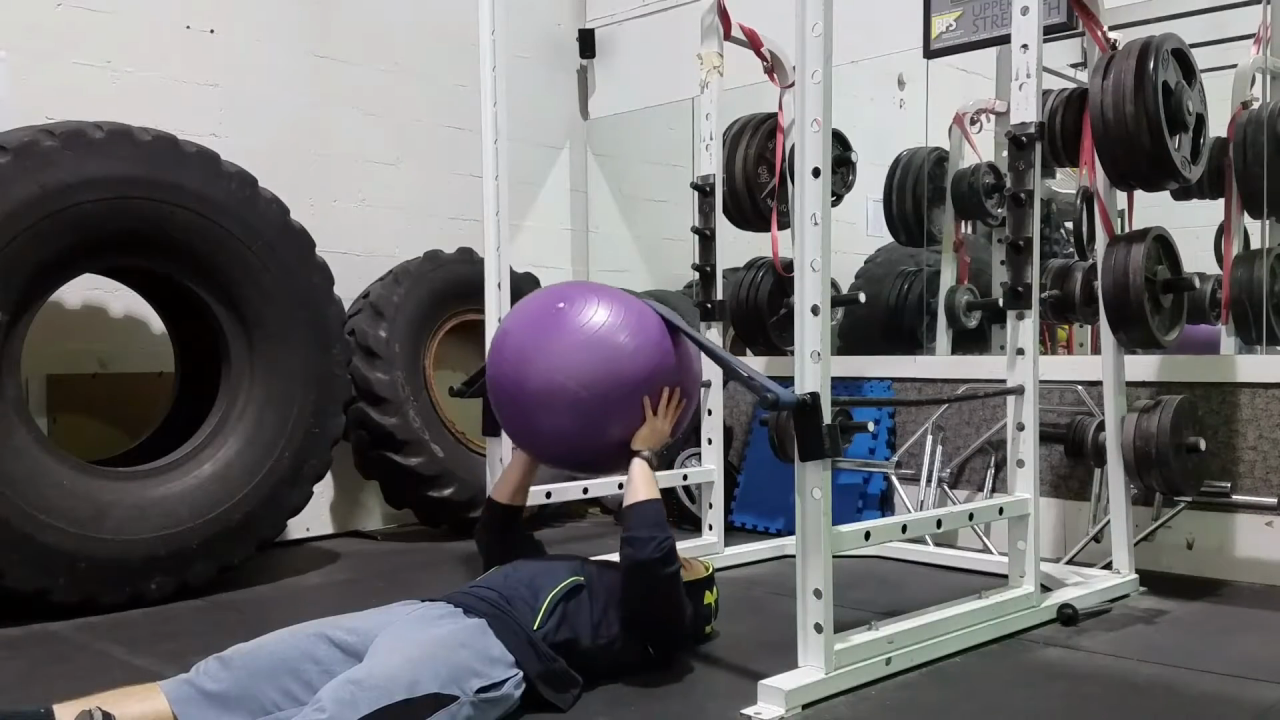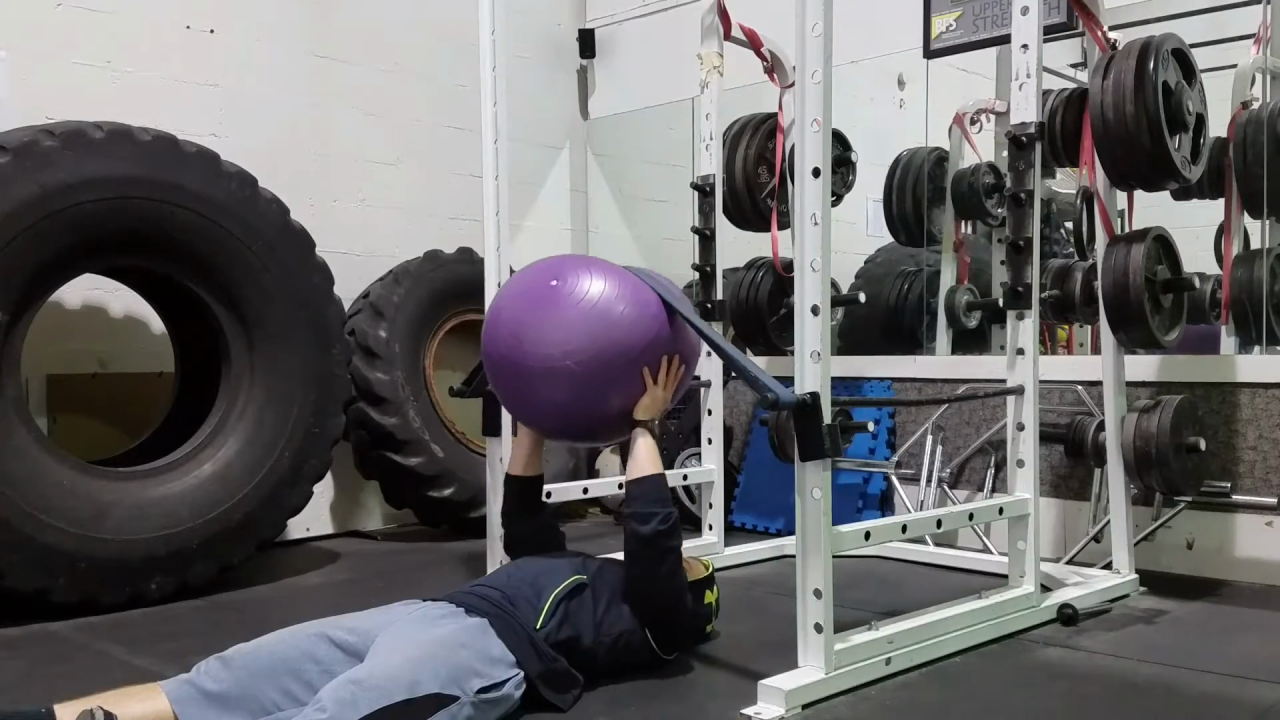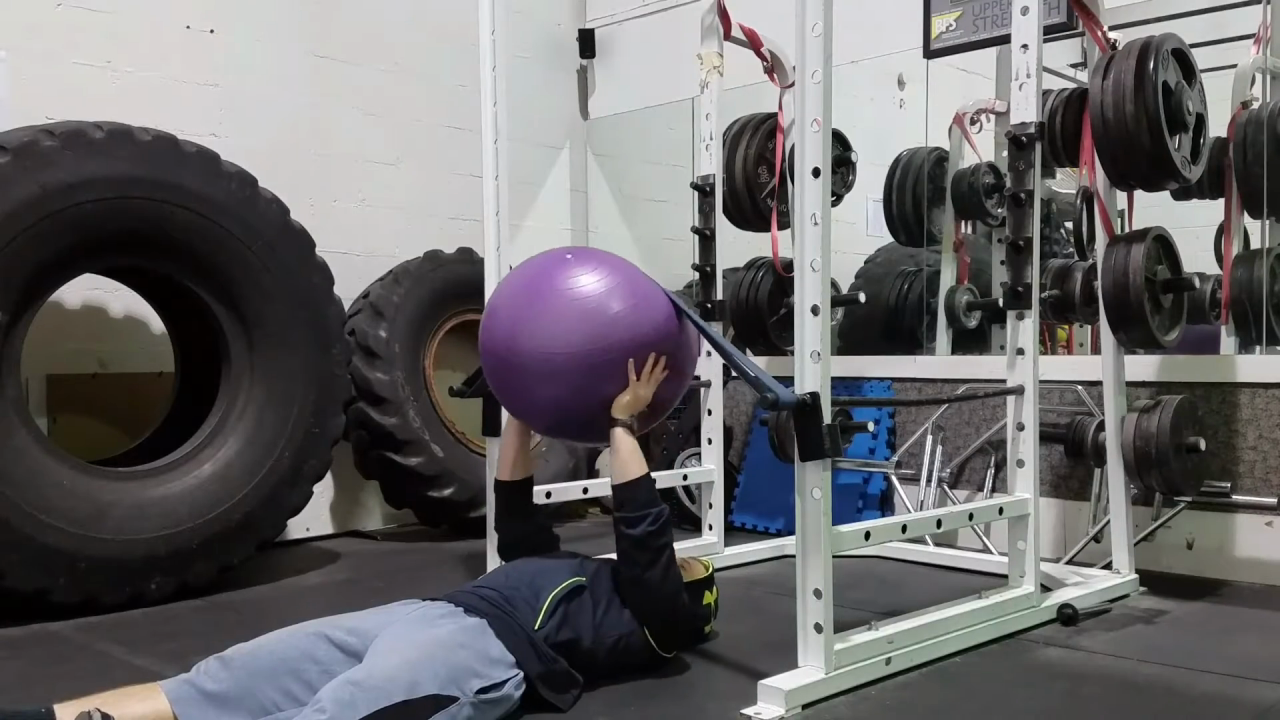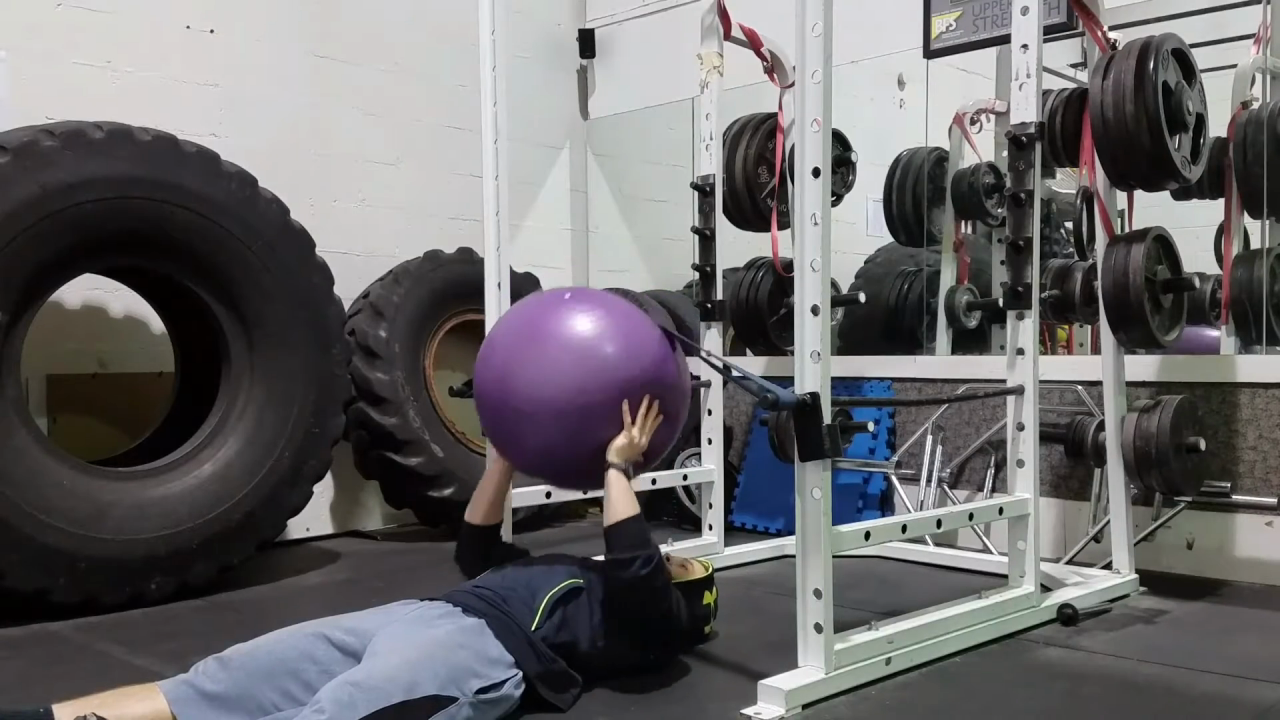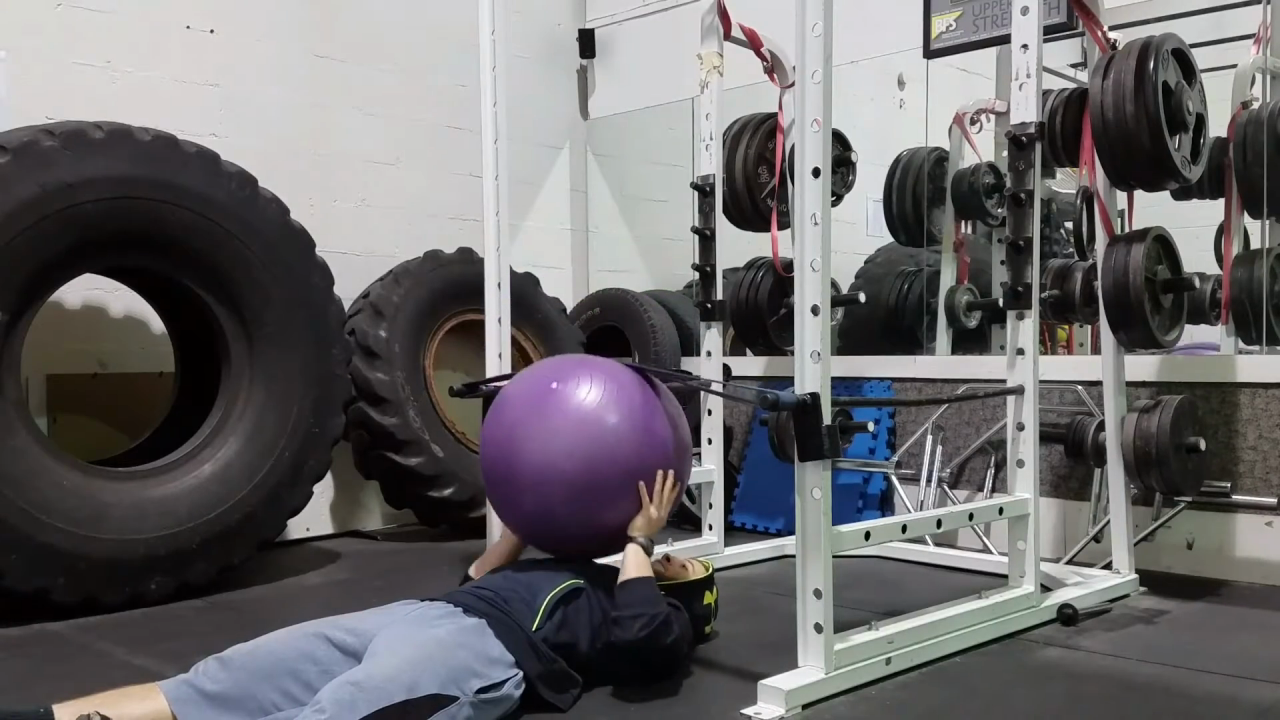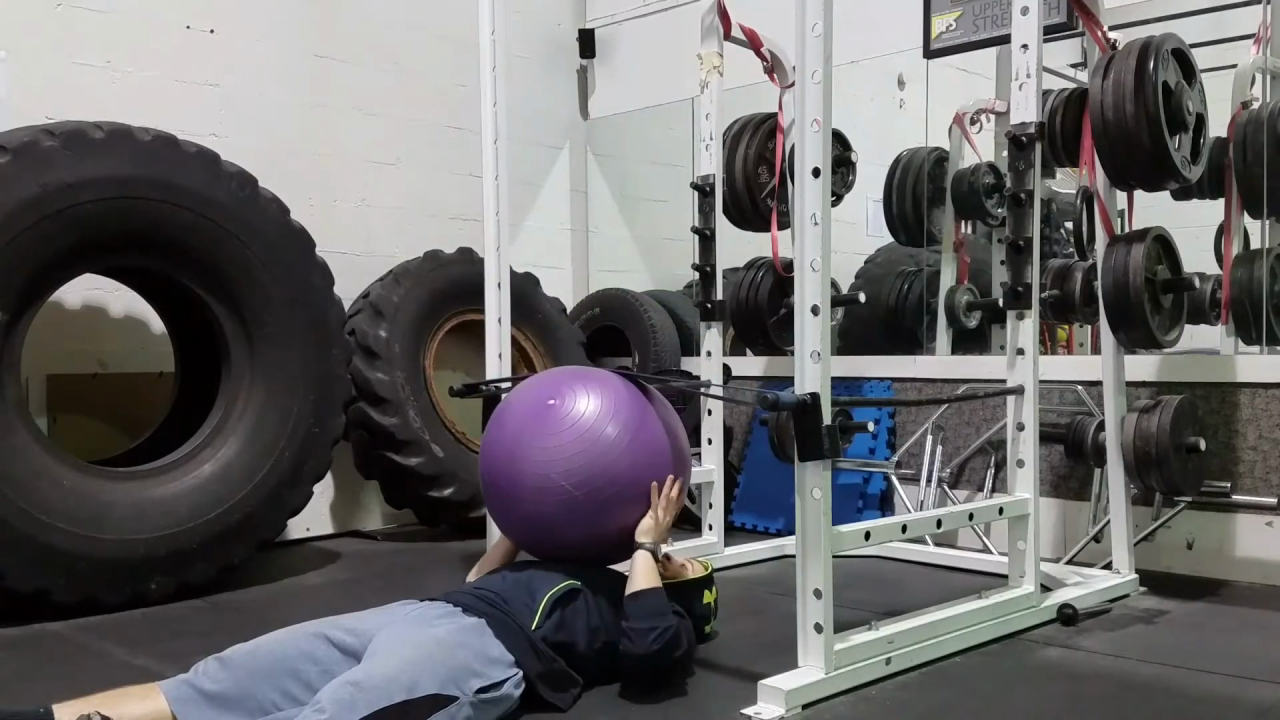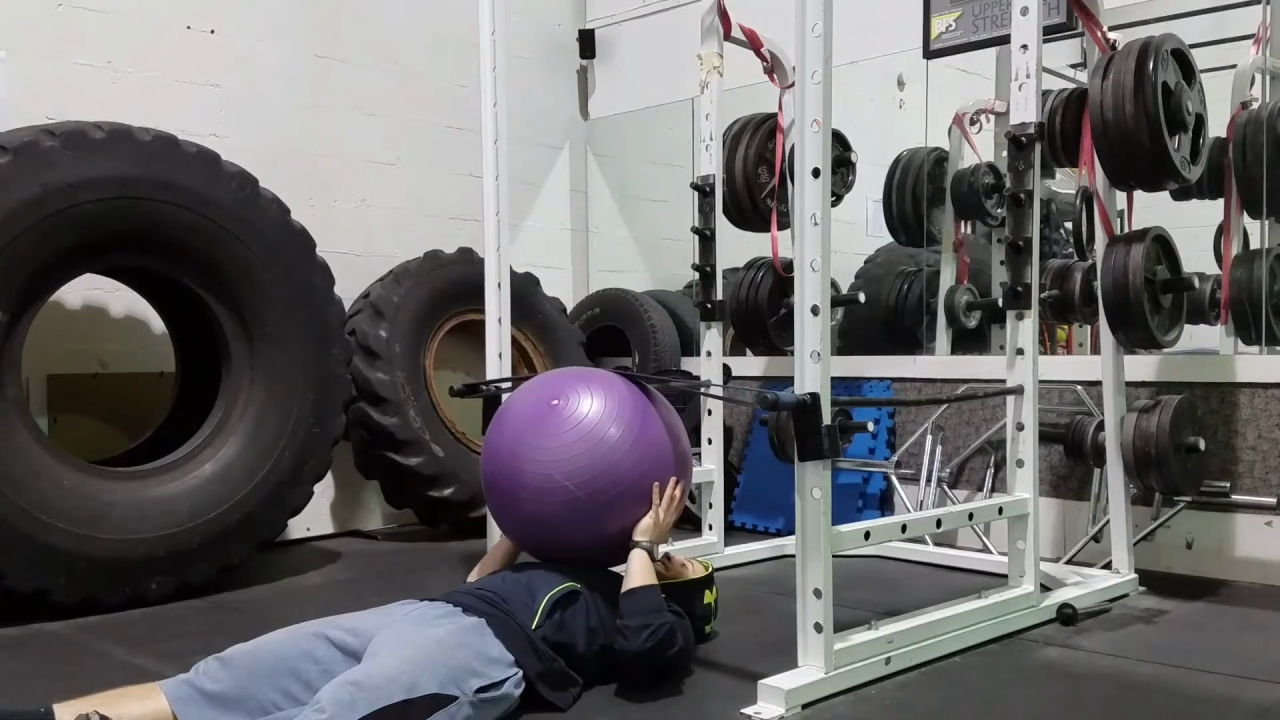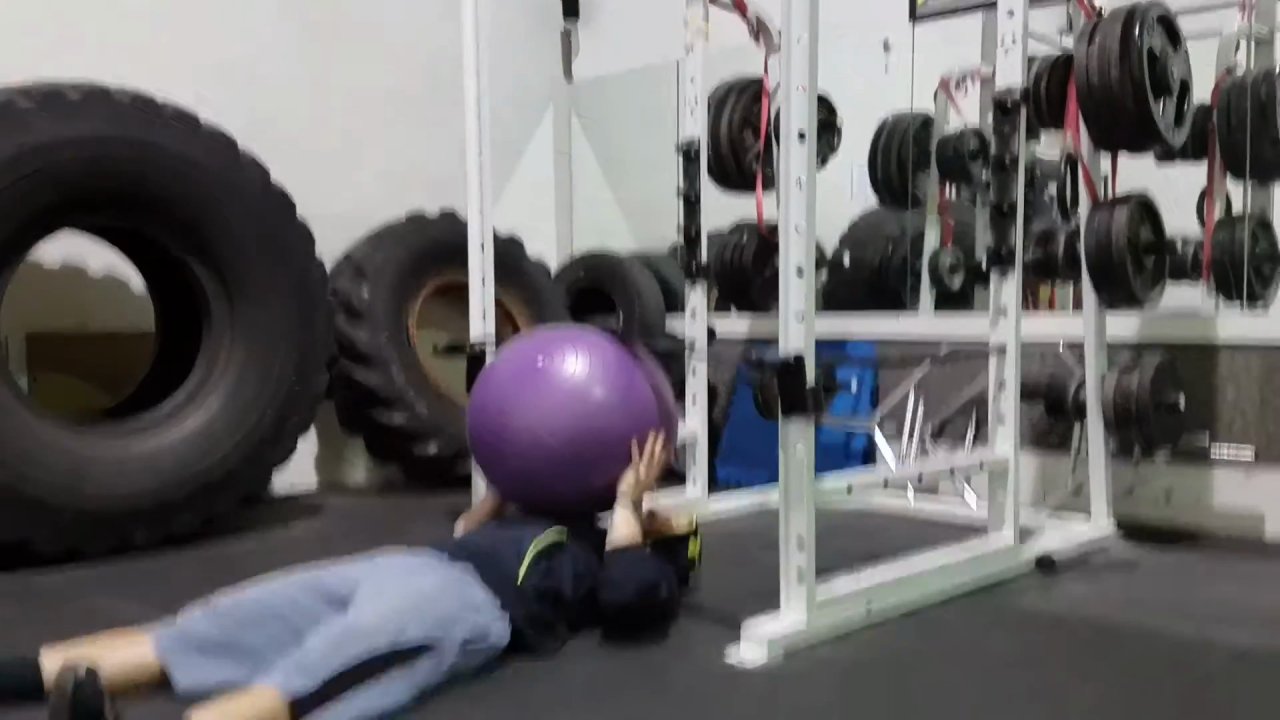
dt=0.3s
person 1, frame 1
left shoulder: (660, 623)
right shoulder: (580, 578)
left elbow: (650, 555)
right elbow: (495, 532)
left wrist: (641, 455)
left hip: (489, 651)
right hip: (422, 614)
person 1, frame 2
left shoulder: (661, 618)
right shoulder: (575, 573)
left elbow: (652, 530)
right elbow: (521, 512)
left wrist: (644, 424)
left hip: (489, 649)
right hip: (423, 615)
person 1, frame 3
left shoulder: (659, 617)
right shoulder: (573, 574)
left elbow: (643, 529)
right elbow: (514, 509)
left wrist: (623, 422)
right wrist: (522, 408)
left hip: (489, 650)
right hip: (419, 615)
person 1, frame 4
left shoulder: (658, 622)
right shoulder: (575, 575)
left elbow: (637, 567)
right elbow: (478, 547)
left wrist: (618, 466)
right wrist: (510, 451)
left hip: (489, 649)
right hip: (418, 614)
person 1, frame 5
left shoulder: (667, 629)
right shoulder: (588, 578)
left elbow: (634, 635)
right elbow: (476, 584)
left wrist: (640, 538)
left hip: (487, 651)
right hip: (419, 613)
person 1, frame 6
left shoulder: (670, 630)
right shoulder: (595, 580)
left elbow: (645, 649)
right elbow: (478, 584)
left wrist: (646, 544)
left hip: (489, 651)
right hip: (418, 612)
person 1, frame 7
left shoulder: (670, 631)
right shoulder: (593, 580)
left elbow: (641, 646)
right elbow: (477, 585)
left wrist: (643, 544)
left hip: (488, 650)
right hip: (418, 614)
person 1, frame 8
left shoulder: (653, 581)
right shoulder: (582, 535)
left elbow: (625, 597)
left wrist: (627, 500)
left hip: (475, 601)
right hip: (410, 565)
right knee: (204, 630)
